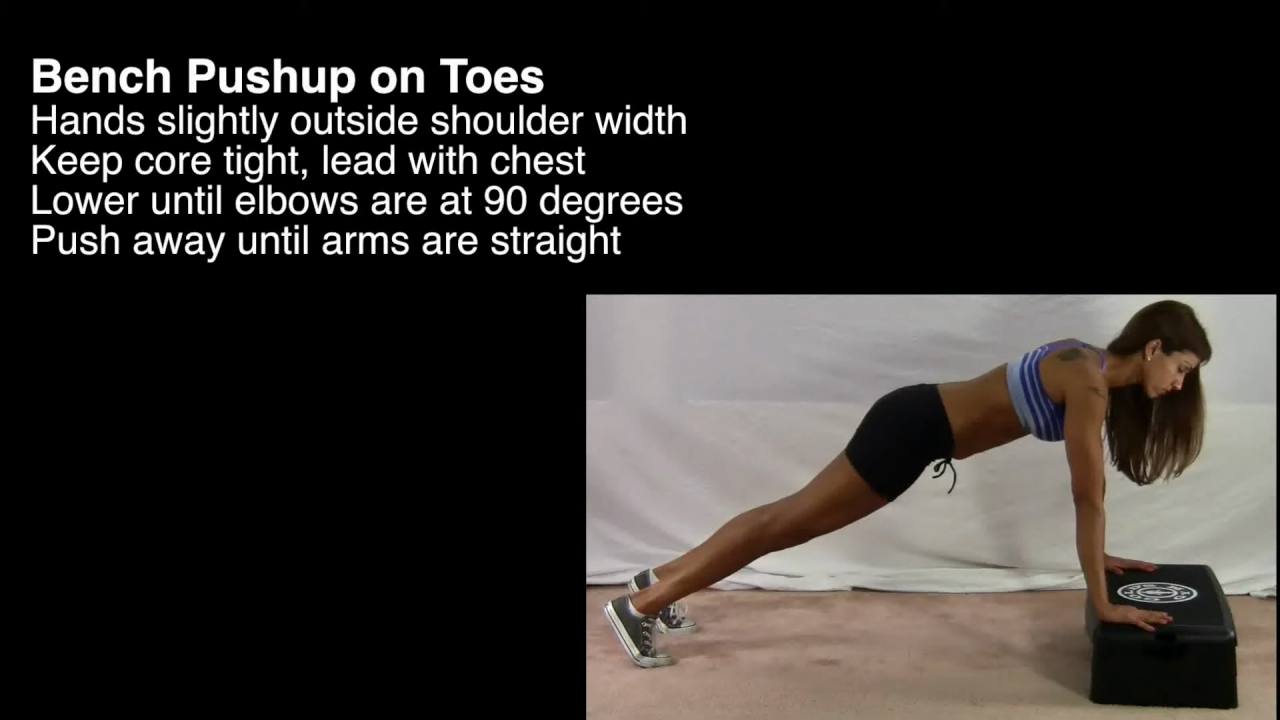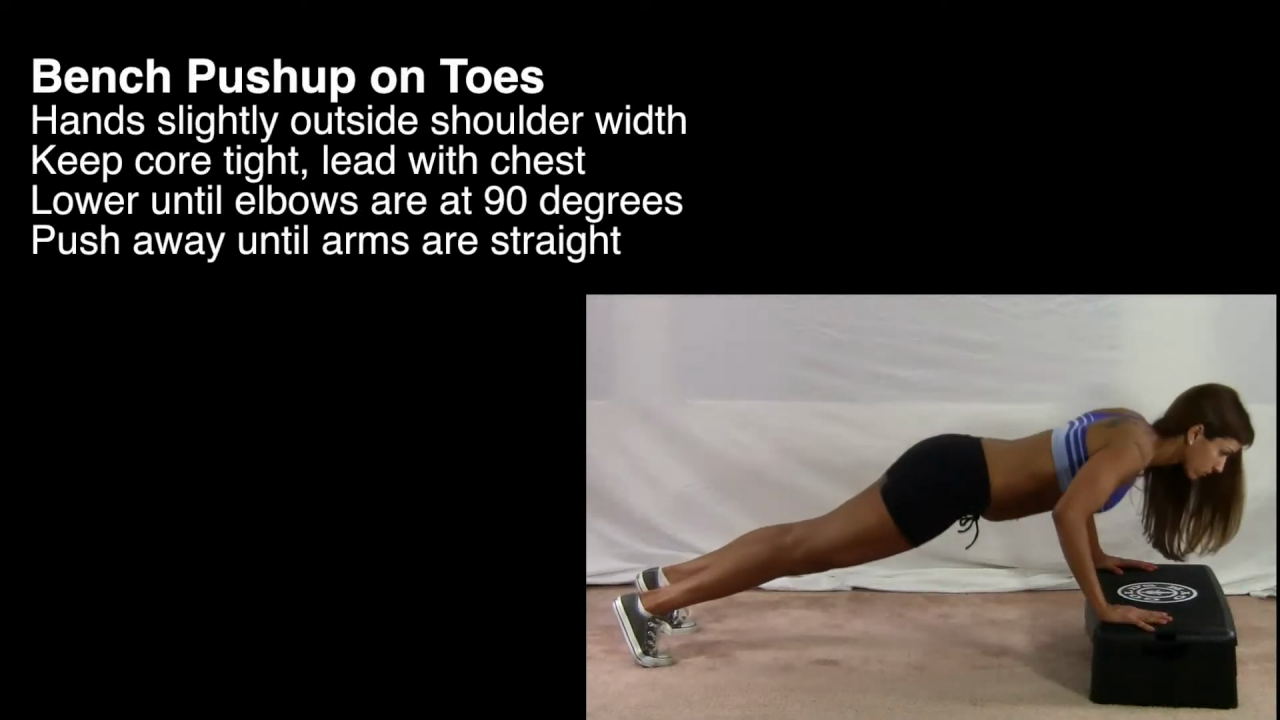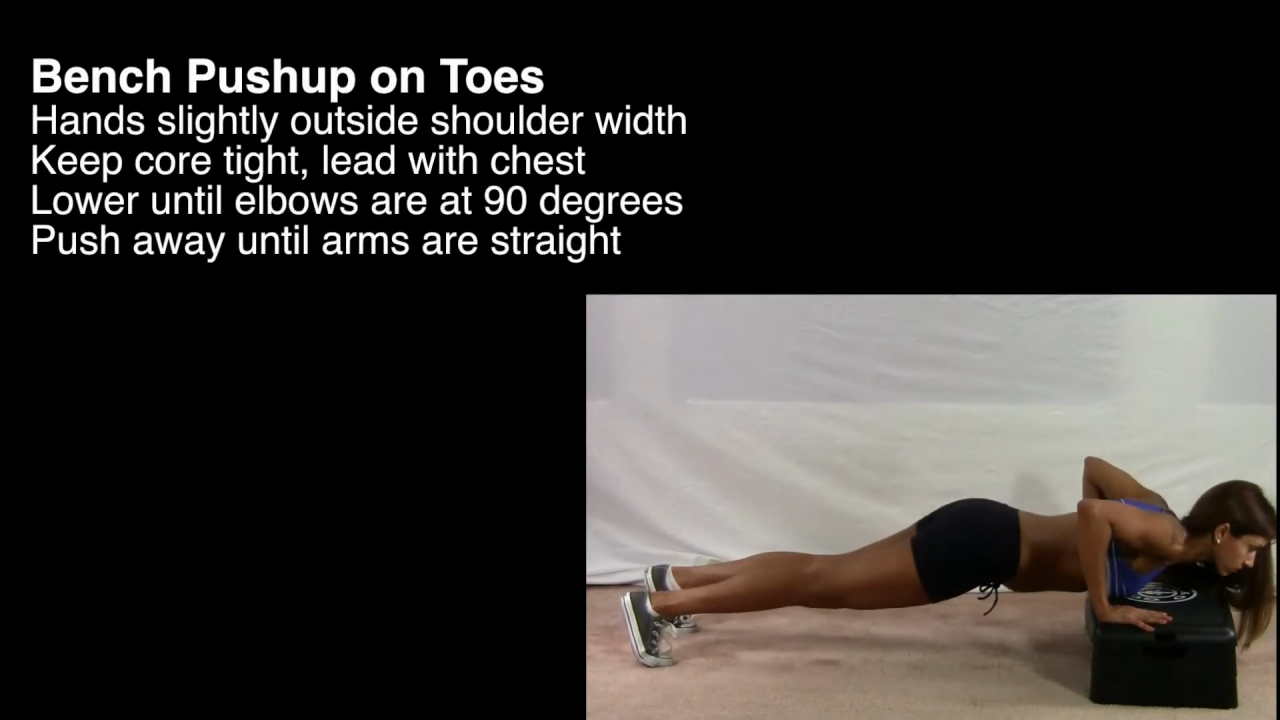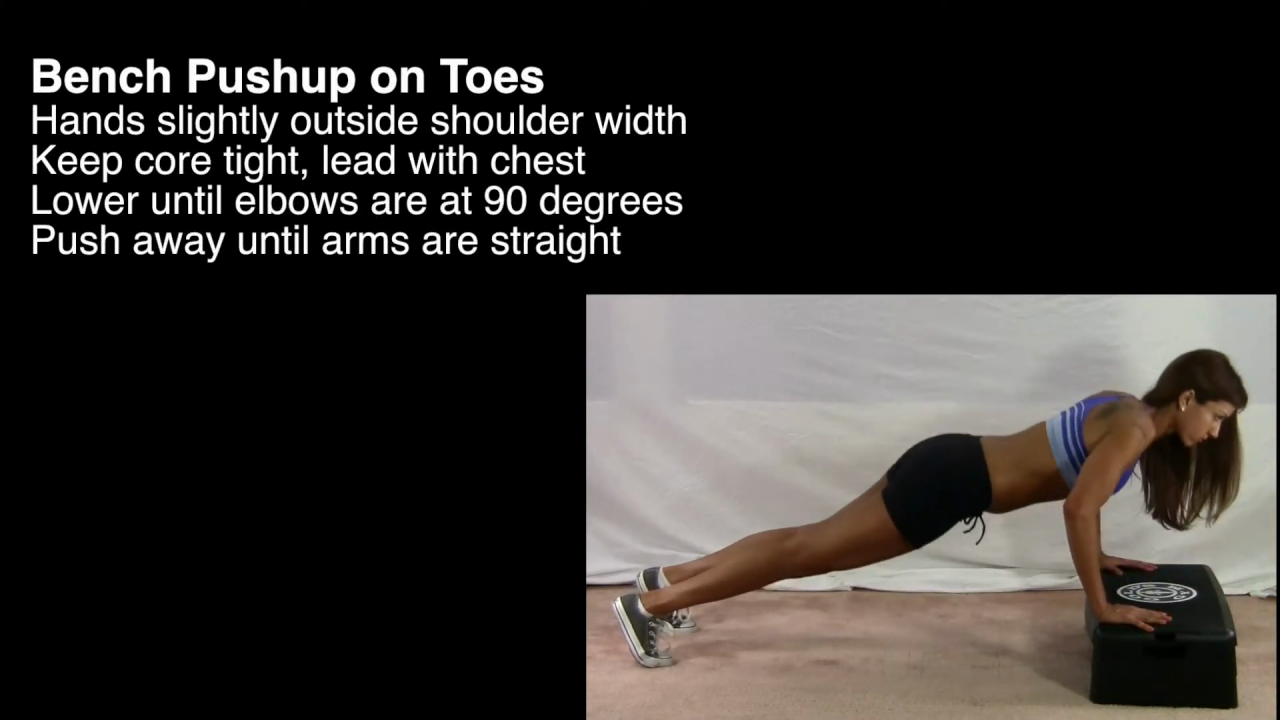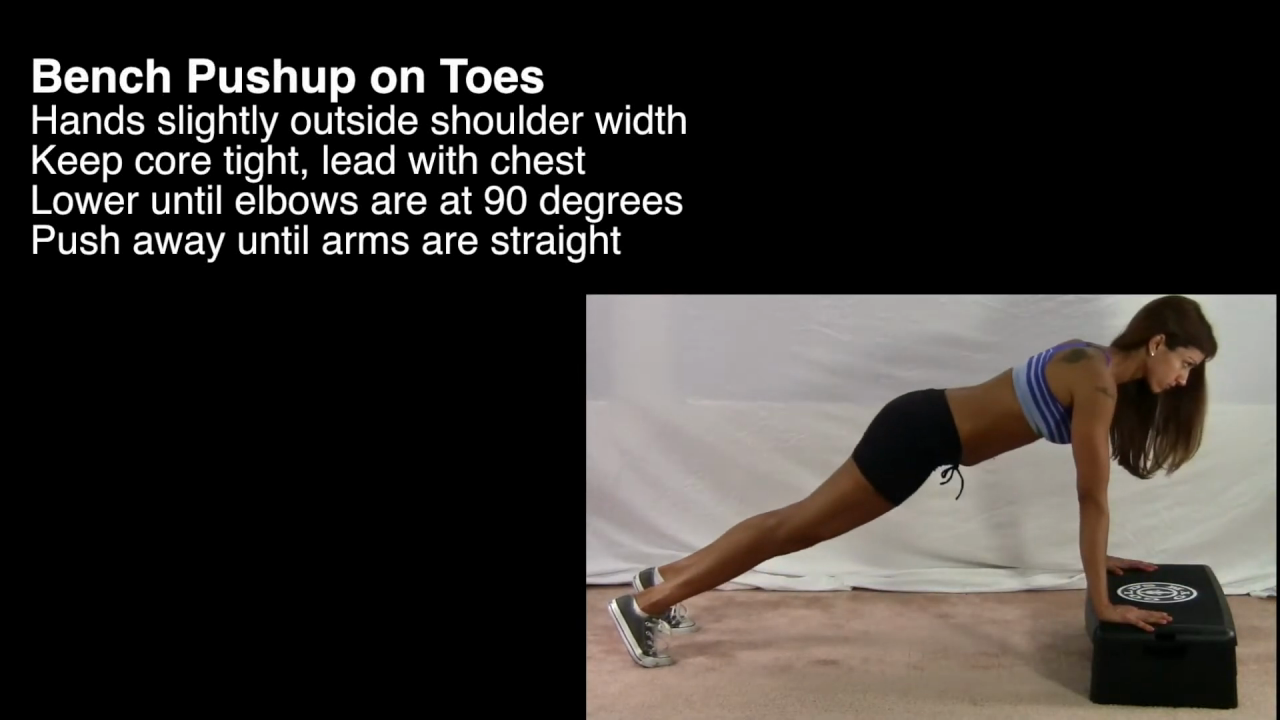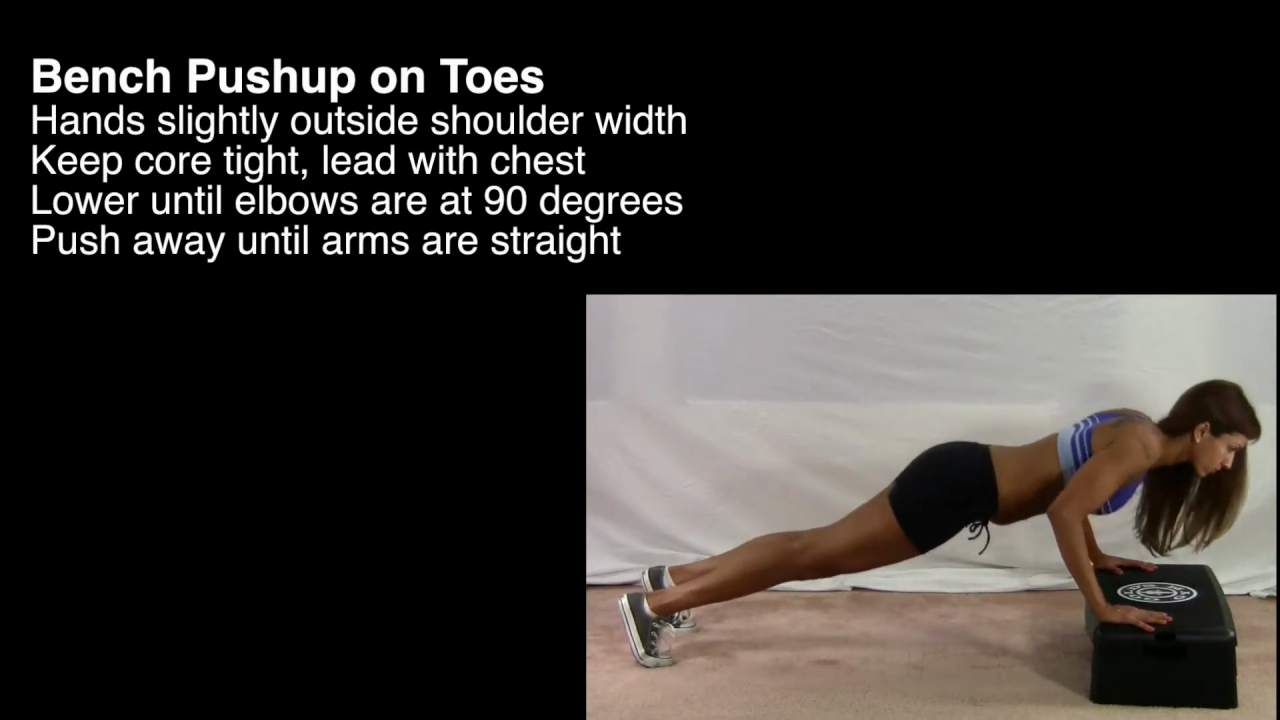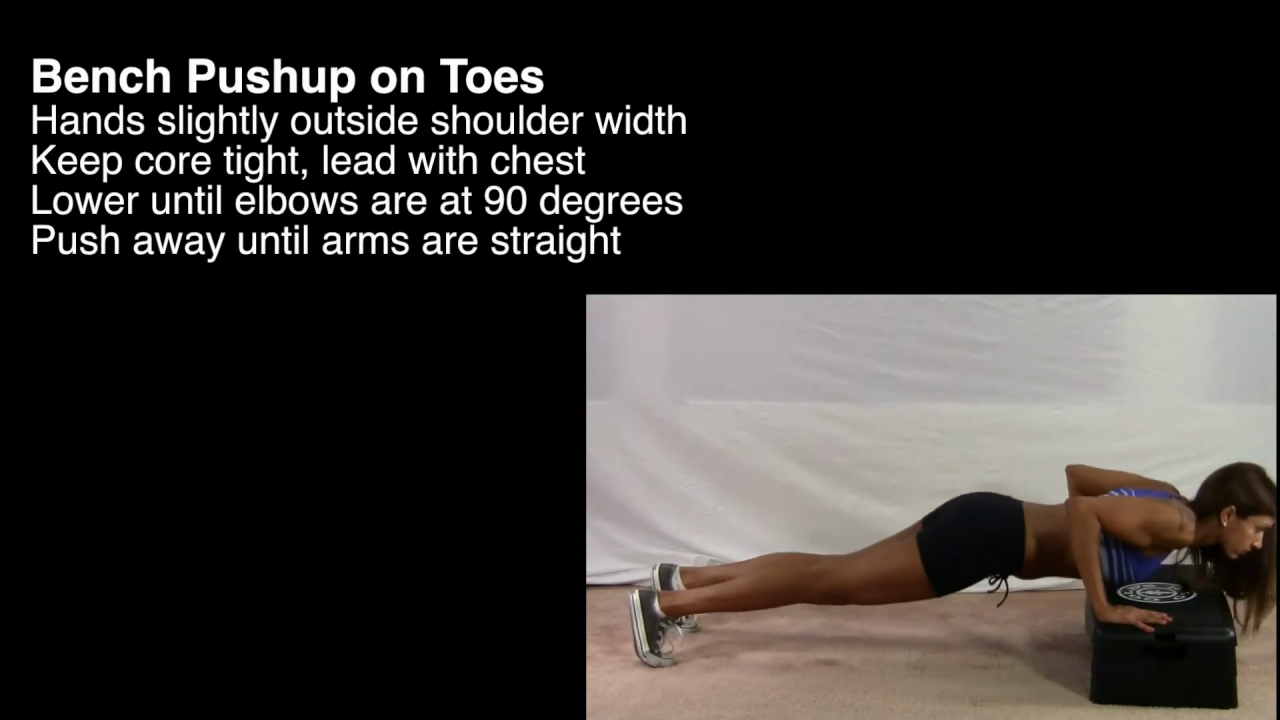
dt=0.7s
person 1, frame 1
left shoulder: (1095, 367)
right shoulder: (1089, 384)
left elbow: (1086, 490)
right elbow: (1089, 498)
left wrist: (1100, 558)
right wrist: (1104, 604)
left hip: (920, 419)
right hip: (914, 429)
left knee: (789, 516)
right knee: (789, 523)
left ankle: (658, 582)
right ankle: (638, 606)
person 1, frame 2
left shoulder: (1135, 430)
right shoulder: (1133, 446)
right elbow: (1067, 515)
left wrist: (1103, 560)
right wrist: (1103, 607)
left hip: (954, 467)
right hip: (951, 480)
left knee: (807, 539)
right knee: (808, 549)
left ankle: (667, 579)
right ankle: (649, 605)
person 1, frame 3
left shoulder: (1161, 511)
right shoulder: (1167, 538)
left elbow: (1093, 464)
right elbow: (1092, 515)
right wrist: (1104, 607)
left hip: (981, 529)
right hip: (979, 544)
left knee: (826, 571)
right knee: (822, 582)
left ankle: (675, 578)
right ankle: (657, 605)
person 1, frame 4
left shoulder: (1129, 411)
right shoulder: (1134, 430)
left elbow: (1074, 487)
right elbow: (1078, 509)
left wrist: (1098, 557)
right wrist: (1102, 606)
left hip: (951, 465)
right hip: (952, 482)
left knee: (809, 539)
right knee: (805, 552)
left ankle: (667, 579)
right ankle: (651, 604)
person 1, frame 5
left shoulder: (1099, 364)
right shoulder: (1099, 383)
left elbow: (1090, 490)
right elbow: (1093, 497)
left wrist: (1100, 559)
right wrist: (1103, 604)
left hip: (926, 422)
right hip: (920, 433)
left knee: (797, 522)
right knee: (795, 530)
left ankle: (661, 581)
right ankle: (643, 606)
person 1, frame 6
left shoulder: (1142, 431)
right shoulder: (1139, 447)
right elbow: (1061, 514)
left wrist: (1099, 557)
right wrist: (1103, 608)
left hip: (961, 472)
right hip: (959, 487)
left knee: (814, 545)
right knee: (813, 557)
left ankle: (672, 578)
right ankle: (655, 605)
person 1, frame 7
left shoulder: (1170, 497)
right shoulder: (1174, 523)
left elbow: (1077, 474)
right elbow: (1084, 512)
left wrist: (1097, 559)
right wrist: (1104, 606)
left hip: (988, 521)
right hip: (984, 537)
left knee: (832, 569)
right knee: (829, 581)
left ankle: (682, 580)
right ankle: (662, 605)
